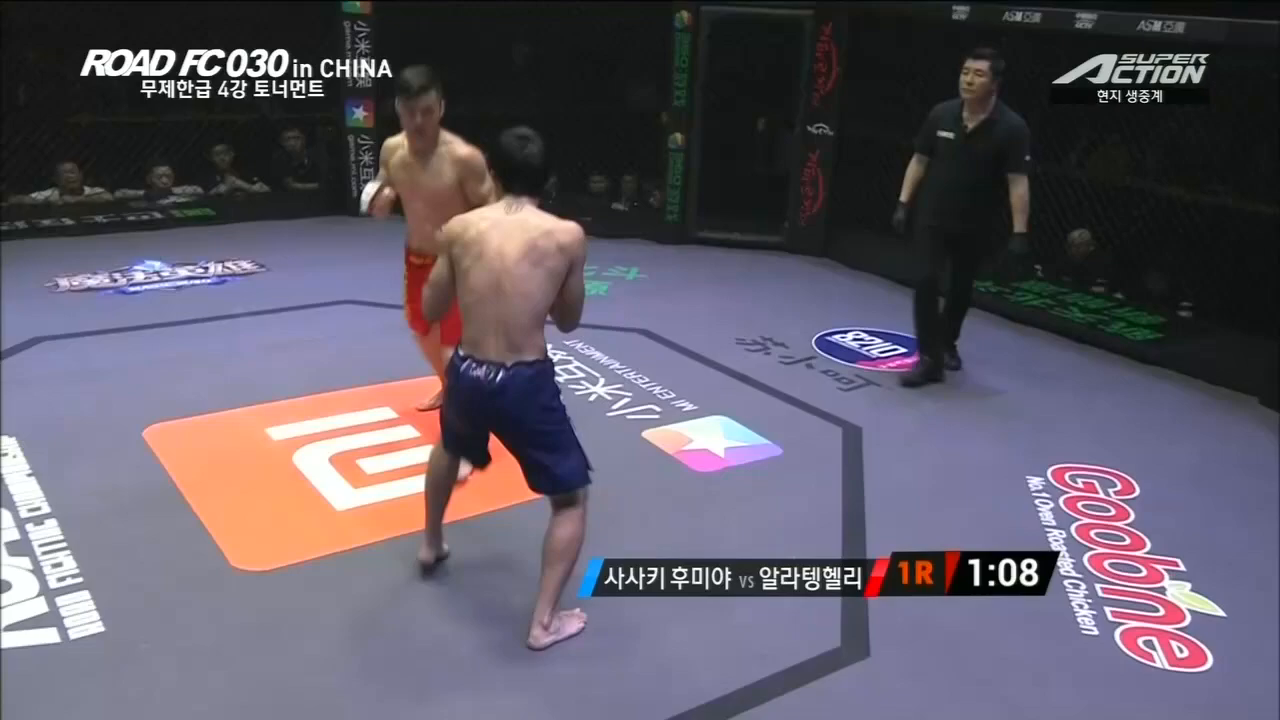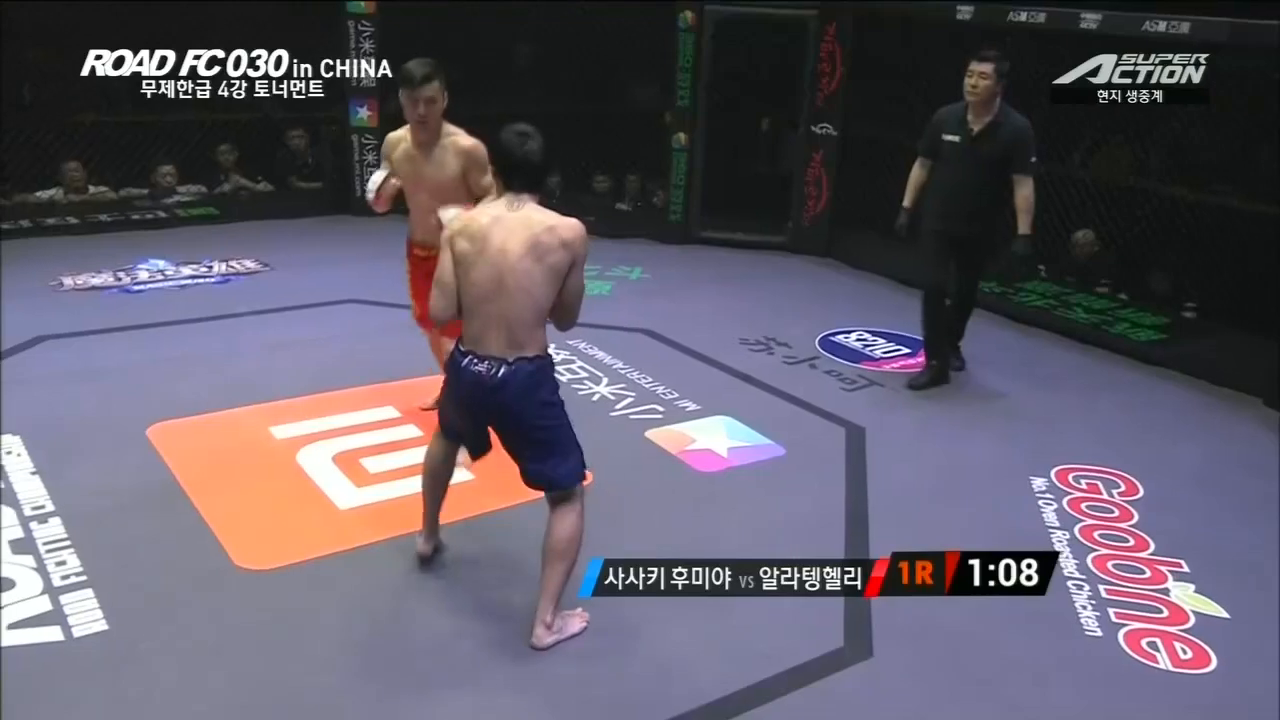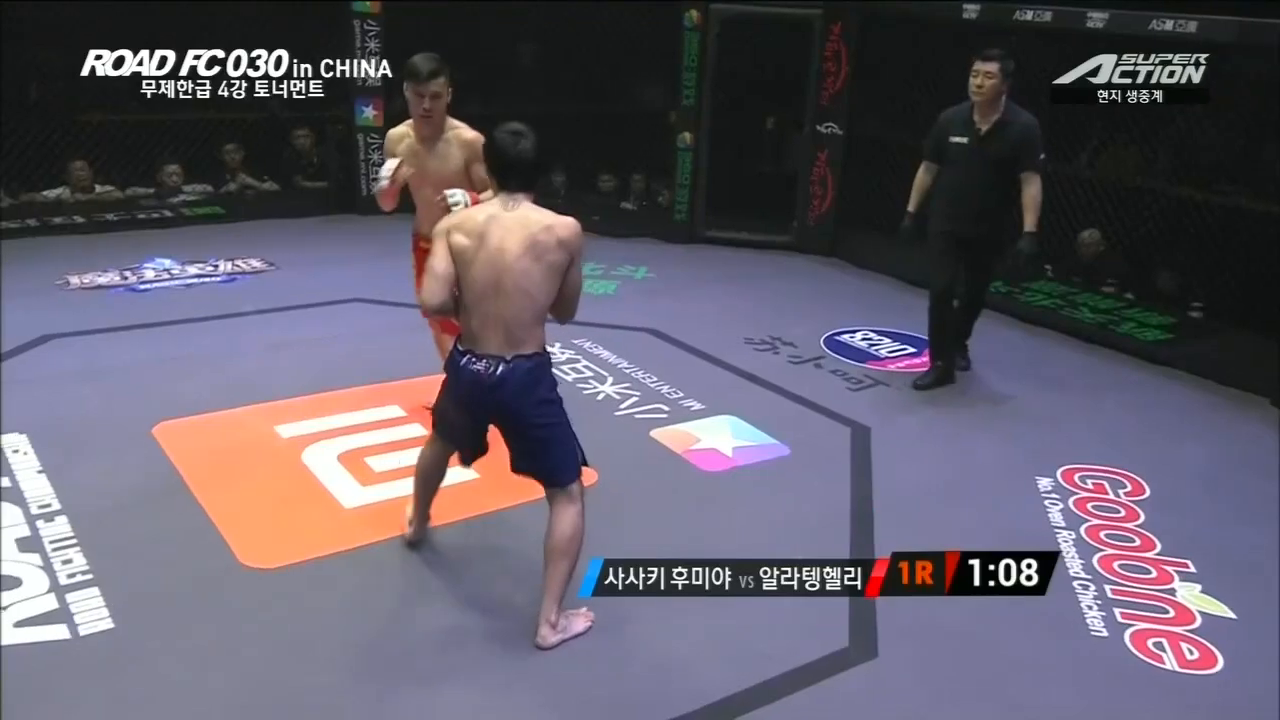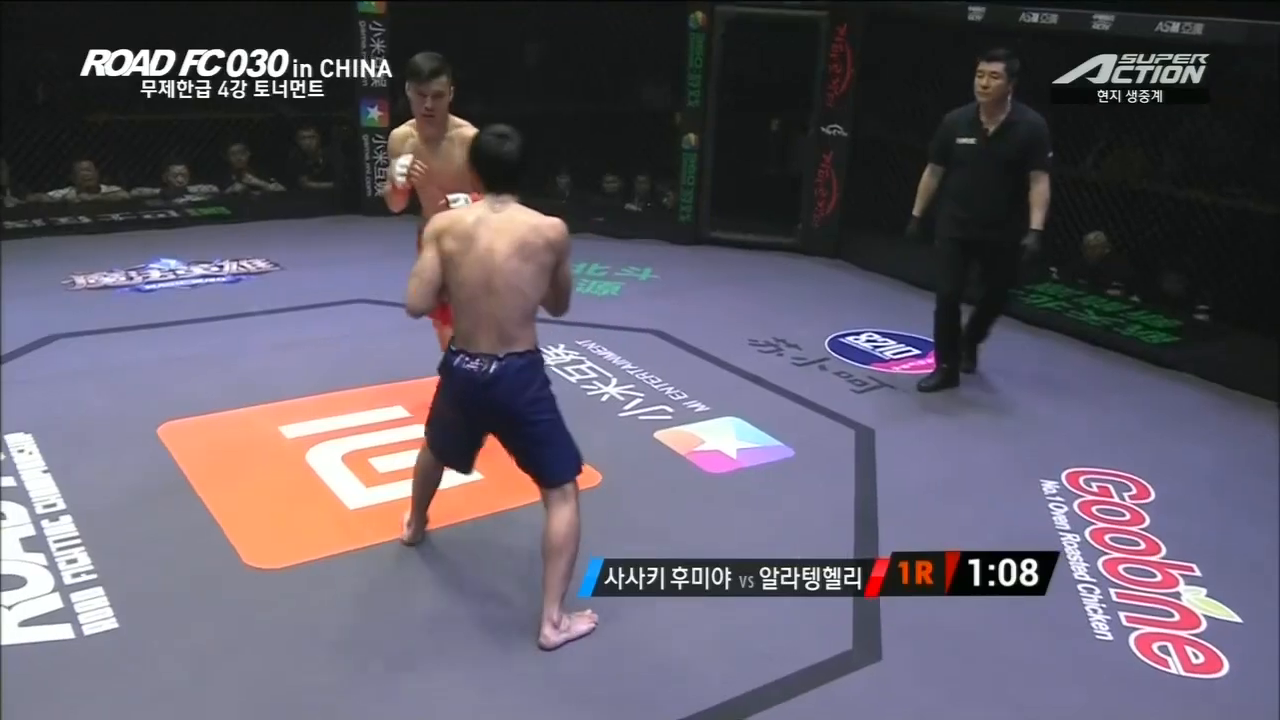
dt=0.1s
person 1, frame 1
left shoulder: (458, 229)
right shoulder: (567, 236)
left elbow: (433, 308)
right elbow: (569, 321)
left hip: (467, 374)
right hip: (526, 383)
left knee: (449, 447)
right knee: (571, 499)
left ankle: (431, 544)
right ankle: (545, 621)
person 1, frame 2
left shoulder: (460, 227)
right shoulder: (569, 233)
left elbow: (439, 313)
right elbow: (566, 319)
left hip: (467, 369)
right hip: (526, 379)
left knee: (446, 437)
right knee: (567, 496)
left ankle: (429, 536)
right ankle: (548, 620)
person 1, frame 3
left shoulder: (456, 225)
right shoulder: (565, 231)
left elbow: (431, 301)
right elbow: (566, 312)
left wrist: (466, 297)
left hip: (468, 370)
right hip: (527, 376)
left knee: (441, 442)
right knee: (567, 493)
left ankle: (416, 521)
right ankle: (551, 620)
person 1, frame 4
left shoulder: (444, 226)
right shoulder: (551, 231)
left elbow: (416, 305)
right elbow: (560, 306)
left hip: (462, 368)
right hip: (519, 375)
left knee: (437, 447)
right knee: (562, 493)
left ankle: (415, 523)
right ankle: (554, 620)
person 2, frame 1
left shoulder: (1011, 127)
right shoulder: (940, 114)
left elbow: (1017, 182)
right elbow: (919, 160)
left wrist: (1019, 231)
right wrist: (904, 203)
left hip: (975, 224)
right hip: (932, 217)
left knee: (961, 288)
right knee: (927, 281)
left ankle: (947, 342)
right ankle: (930, 359)
person 2, frame 2
left shoulder: (1016, 129)
right shoulder: (944, 118)
left elbow: (1022, 183)
right elbow: (923, 164)
left wrist: (1023, 233)
right wrist: (906, 207)
left hip: (979, 227)
right hip: (938, 221)
left knee: (966, 290)
right knee: (934, 287)
left ankle: (951, 343)
right ankle: (937, 363)
person 2, frame 3
left shoulder: (1023, 127)
right shoulder: (949, 120)
left elbow: (1030, 182)
right elbow: (928, 168)
left wrist: (1029, 231)
right wrist: (912, 210)
left hip: (990, 228)
right hip: (946, 223)
left knee: (975, 291)
right knee: (941, 290)
left ankle: (958, 341)
right ankle: (941, 364)
person 2, frame 4
left shoulder: (1031, 126)
right shoulder: (955, 122)
left elbow: (1039, 181)
right elbow: (934, 171)
left wrist: (1034, 229)
right wrist: (917, 214)
left hip: (1002, 231)
right hip: (955, 226)
left knee: (997, 296)
right knee: (948, 295)
left ankle: (969, 341)
right ankle: (947, 366)
person 3, frame 1
left shoulder: (464, 158)
right shoulder: (391, 150)
right elbow: (381, 210)
right wrist: (374, 198)
right hip: (417, 259)
left knee: (451, 348)
right knee: (422, 332)
right ankle: (446, 389)
person 3, frame 2
left shoulder: (467, 149)
right shoulder: (394, 144)
right elbow: (381, 207)
right wrist: (380, 192)
right hip: (419, 252)
left knee: (453, 341)
right knee: (431, 329)
person 3, frame 3
left shoulder: (469, 142)
right shoulder: (396, 140)
left elbow: (495, 195)
right elbow: (386, 204)
left wrist: (471, 204)
right wrist: (389, 182)
right hip: (425, 244)
left knee: (454, 330)
right knee: (438, 324)
person 3, frame 4
left shoulder: (470, 140)
right shoulder: (400, 139)
right elbow: (395, 205)
left wrist: (472, 204)
right wrist: (399, 184)
left knee: (456, 325)
right knee: (442, 322)
